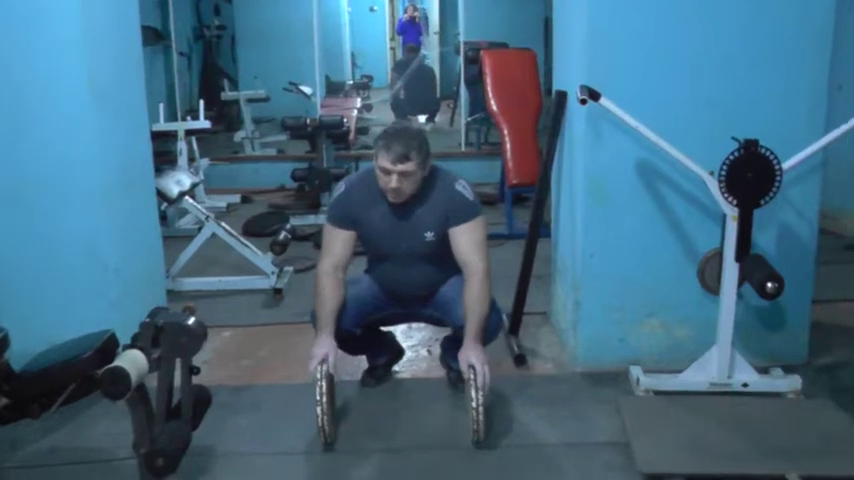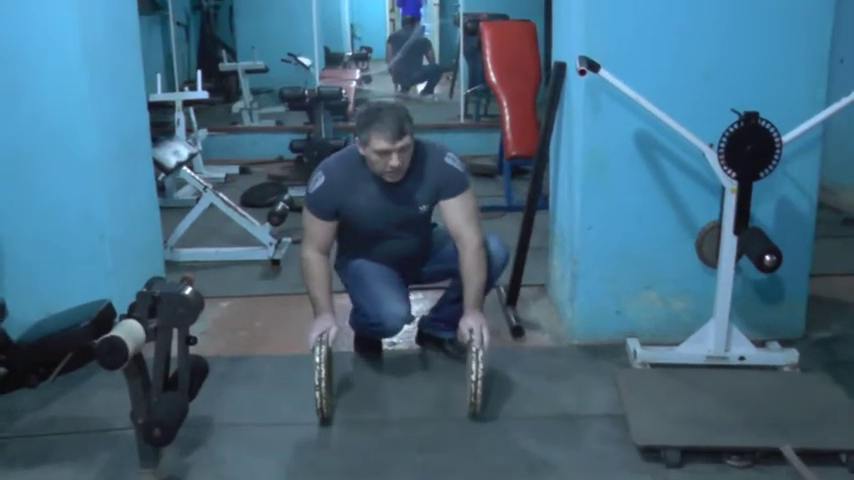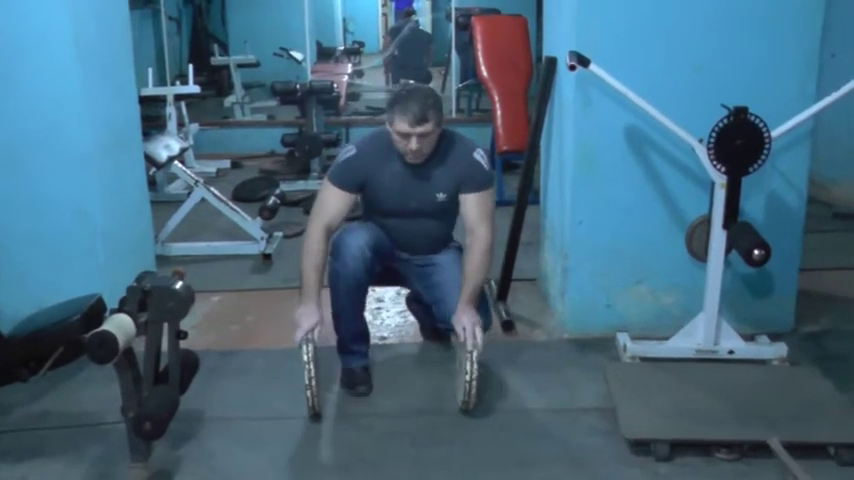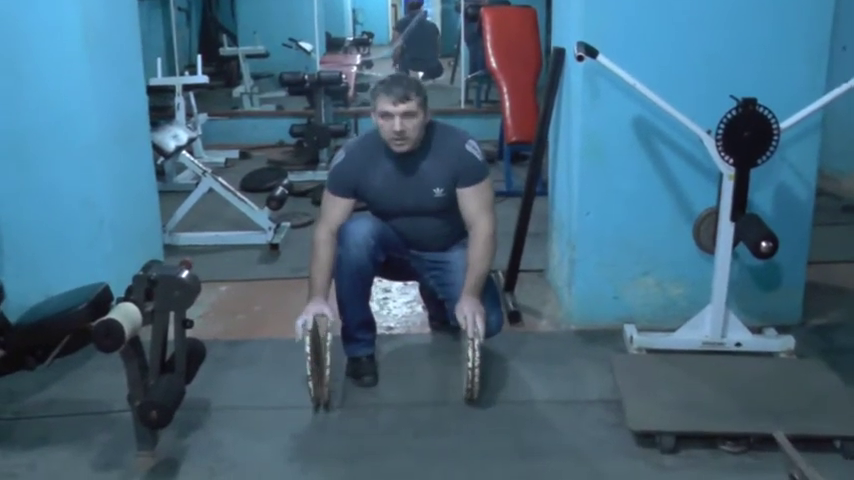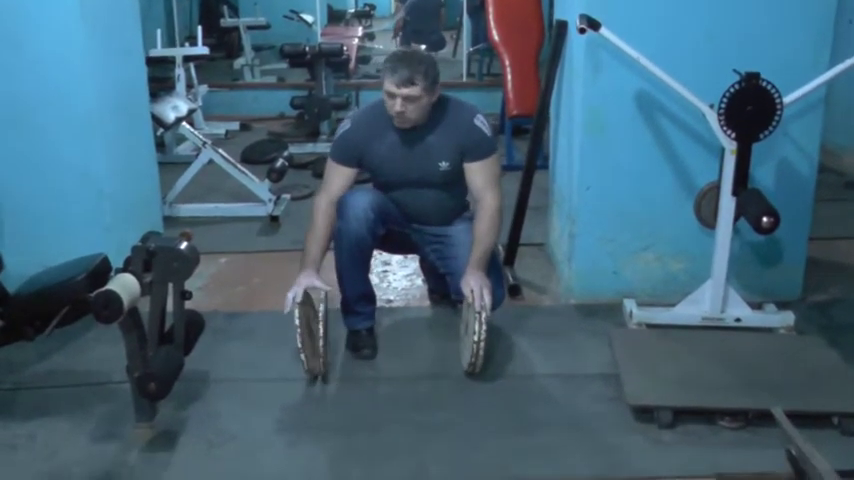
dt=1s
person 1, frame 1
left shoulder: (454, 193)
right shoulder: (350, 193)
left elbow: (476, 268)
right elbow: (331, 268)
left wrist: (471, 342)
right wrist: (324, 334)
left hip: (443, 286)
right hip: (381, 287)
left knee: (486, 321)
right knee: (330, 318)
left ankle: (453, 356)
right ankle: (383, 353)
person 1, frame 2
left shoulder: (441, 163)
right shoulder: (330, 179)
left elbow: (469, 239)
right elbow: (314, 251)
left wrist: (473, 310)
right wrist: (323, 313)
left hip: (424, 249)
right hip: (364, 261)
left knee: (494, 252)
right knee: (392, 317)
left ankle: (437, 329)
right ankle: (364, 327)
person 1, frame 3
left shoulder: (468, 157)
right shoulder: (361, 155)
left elbow: (480, 235)
right elbow: (319, 227)
left wrist: (467, 305)
right wrist: (309, 302)
left hip: (436, 254)
right hip: (382, 251)
left knee: (472, 326)
right knee: (351, 243)
left ankle: (424, 307)
right ankle: (354, 357)
person 1, frame 4
left shoulder: (460, 149)
right shoulder: (352, 157)
left elbow: (481, 226)
right elbow: (327, 230)
left wrist: (470, 295)
right wrist: (317, 297)
left hip: (447, 252)
right hip: (391, 249)
left knee: (485, 322)
right knee: (354, 232)
left ankle: (436, 297)
right ankle: (359, 348)
person 1, frame 5
left shoulder: (469, 124)
right shoulder: (358, 127)
left elbow: (488, 200)
right elbow: (327, 200)
left wrist: (476, 269)
right wrist: (309, 269)
left hip: (449, 226)
right hip: (392, 222)
left knee: (486, 295)
right knee: (354, 205)
left ankle: (436, 270)
right ankle: (359, 321)
